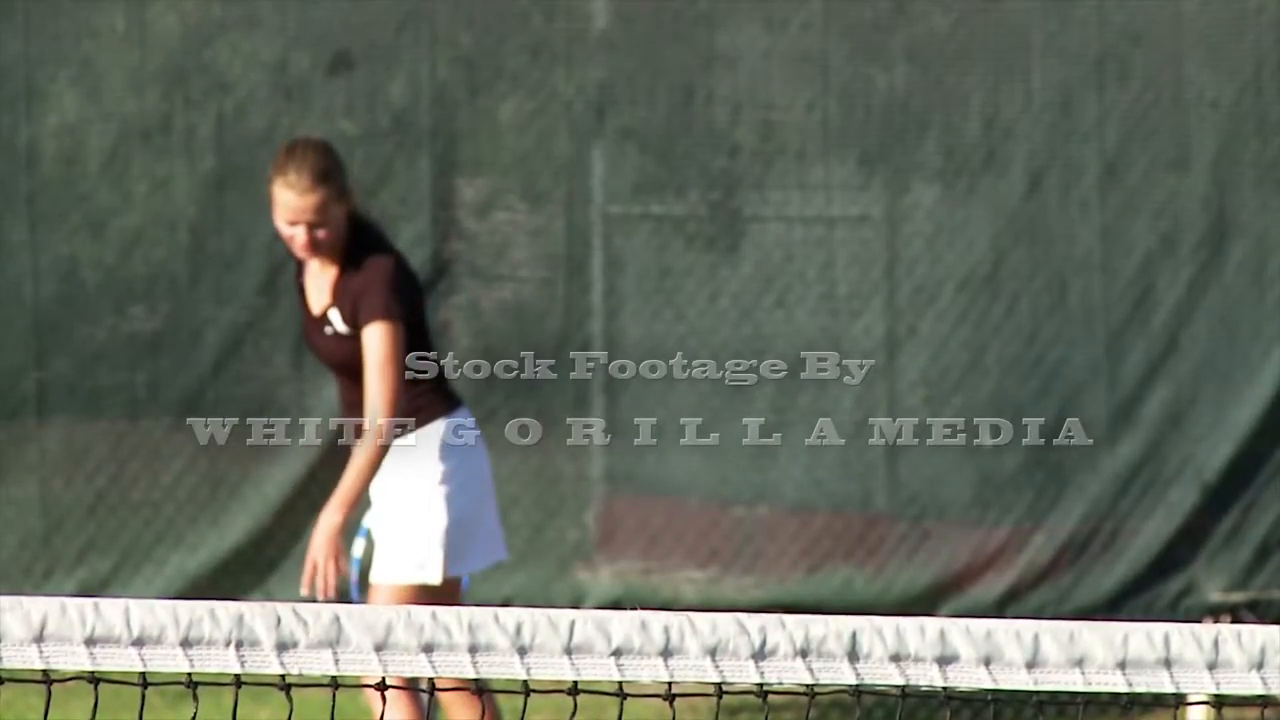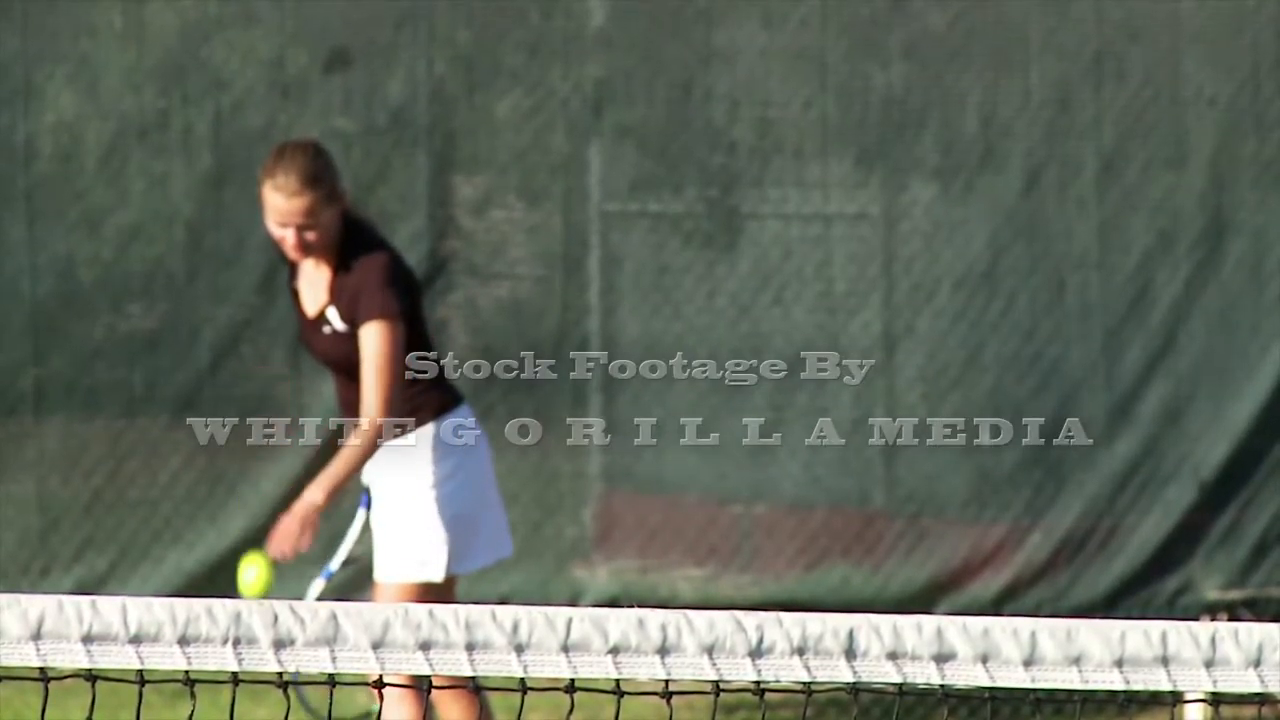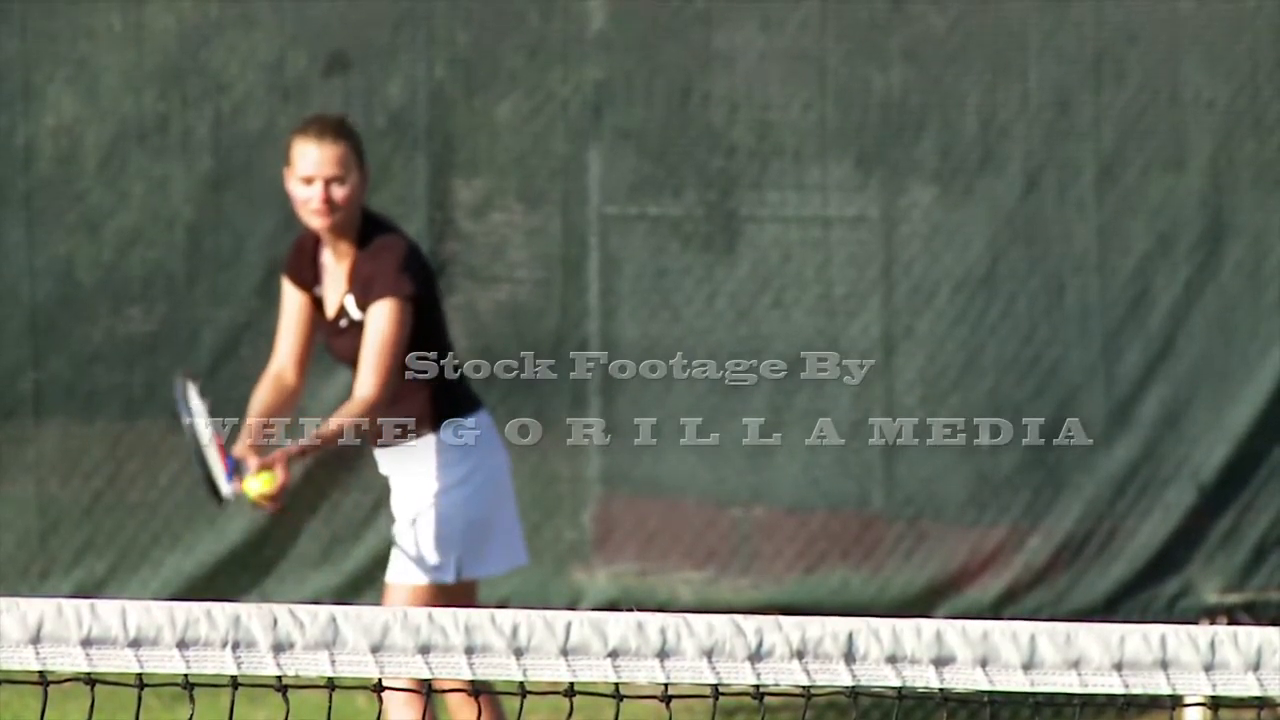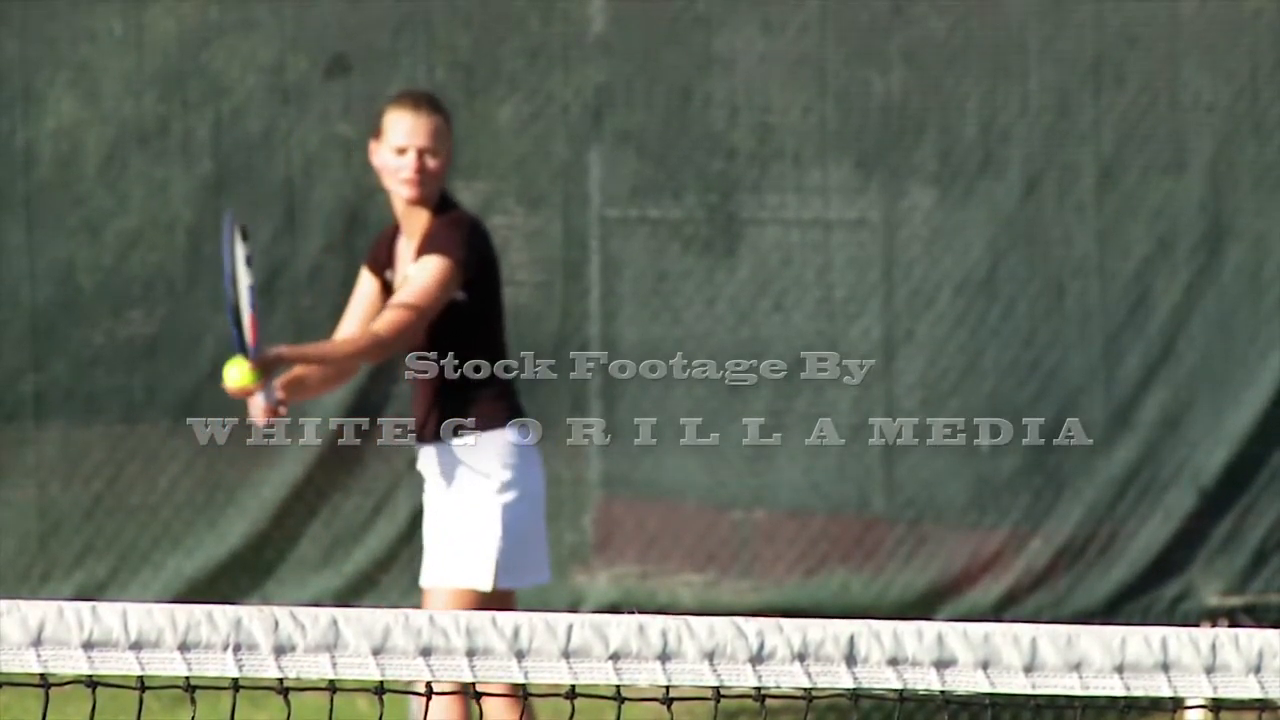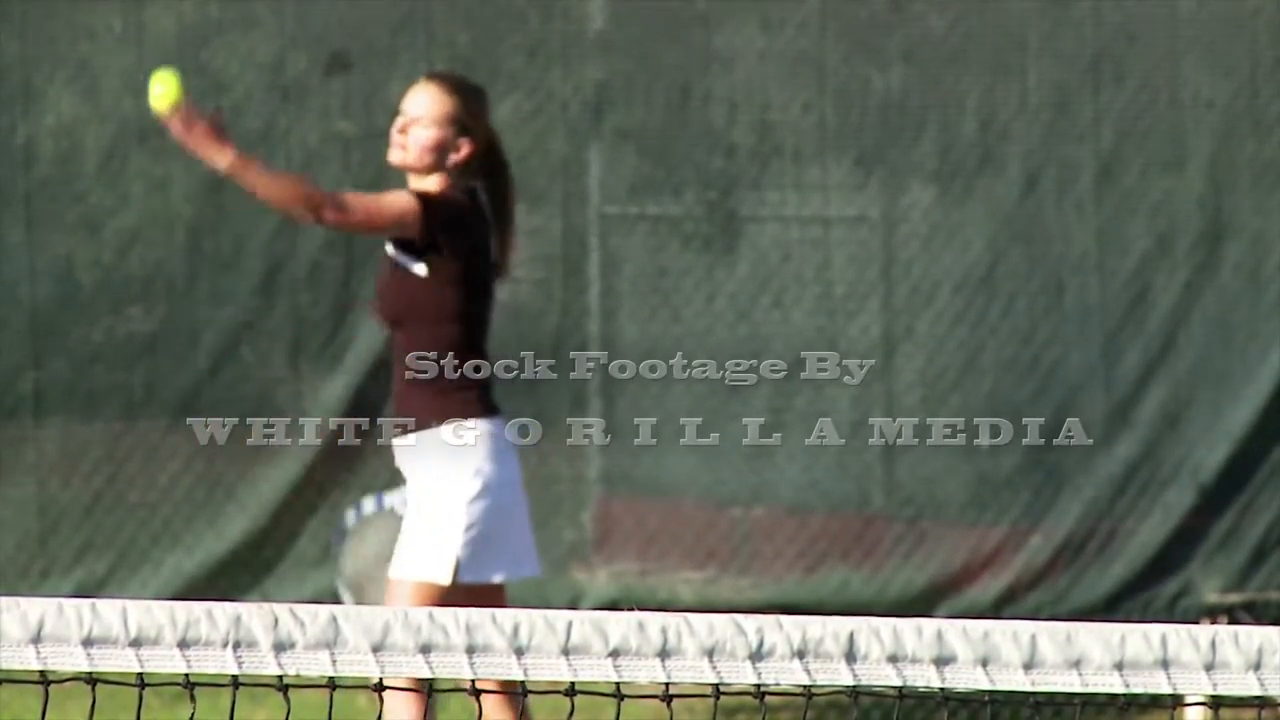
dt=1s
person 1, frame 1
left shoulder: (378, 276)
right shoulder: (306, 248)
left elbow: (383, 422)
left wrist: (331, 522)
left hip: (430, 455)
right hip: (398, 459)
person 1, frame 2
left shoulder: (375, 273)
right shoulder: (298, 251)
left elbow: (377, 415)
left wrist: (312, 499)
left hip: (431, 451)
right hip: (394, 455)
person 1, frame 3
left shoulder: (392, 261)
right shoulder: (307, 255)
left elbow: (370, 400)
right elbow: (286, 370)
left wrist: (295, 451)
right wrist: (247, 440)
left hip: (449, 454)
right hip: (414, 460)
person 1, frame 4
left shoulder: (456, 236)
right shoulder: (389, 243)
left elbow: (379, 340)
right elbow: (341, 353)
left wrist: (276, 358)
right wrist: (283, 388)
left hip: (483, 462)
right hip: (453, 466)
person 1, frame 5
left shoulder: (439, 217)
right shoulder: (450, 216)
left elbow: (322, 207)
left wrist: (225, 158)
left hip: (459, 456)
right hip: (451, 455)
